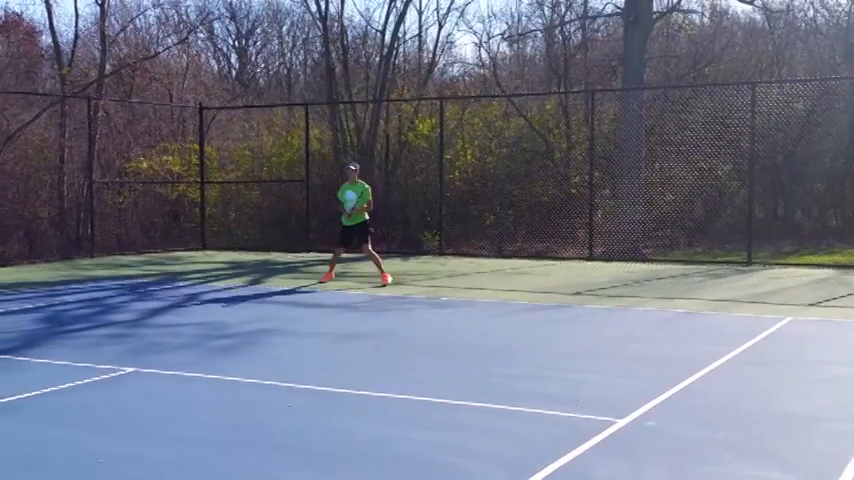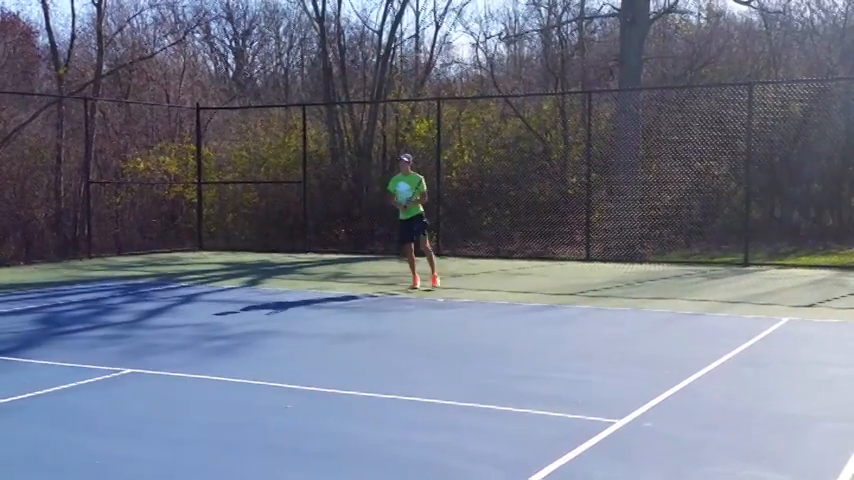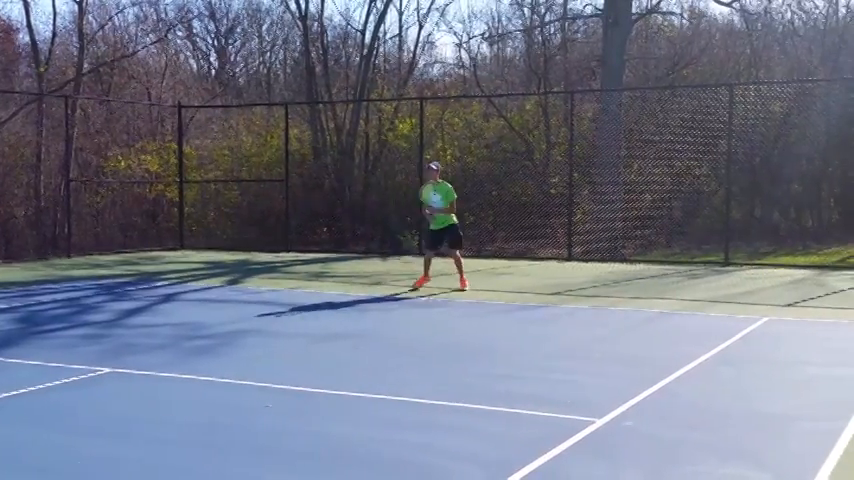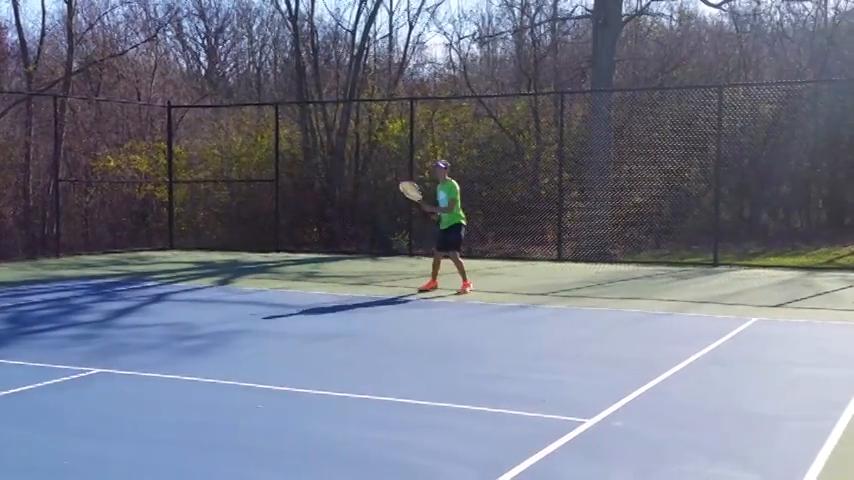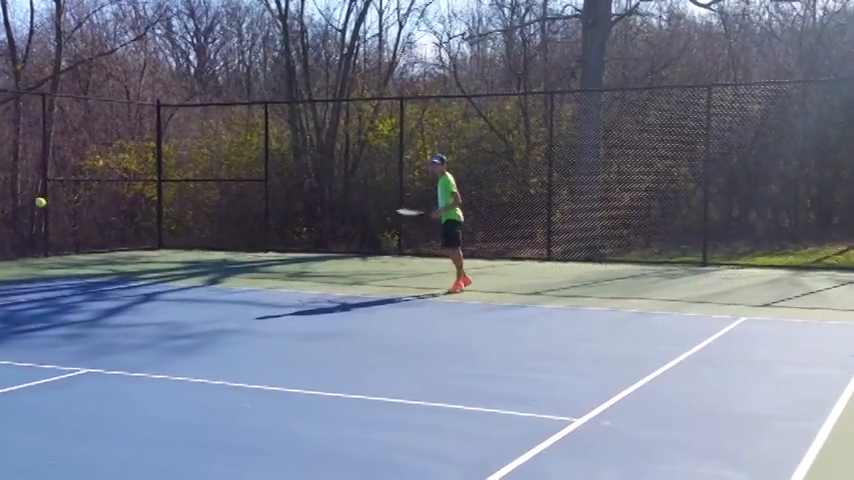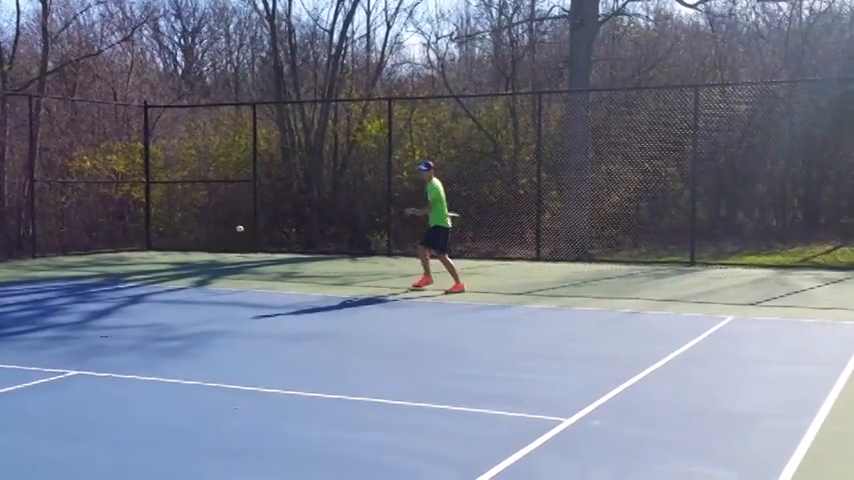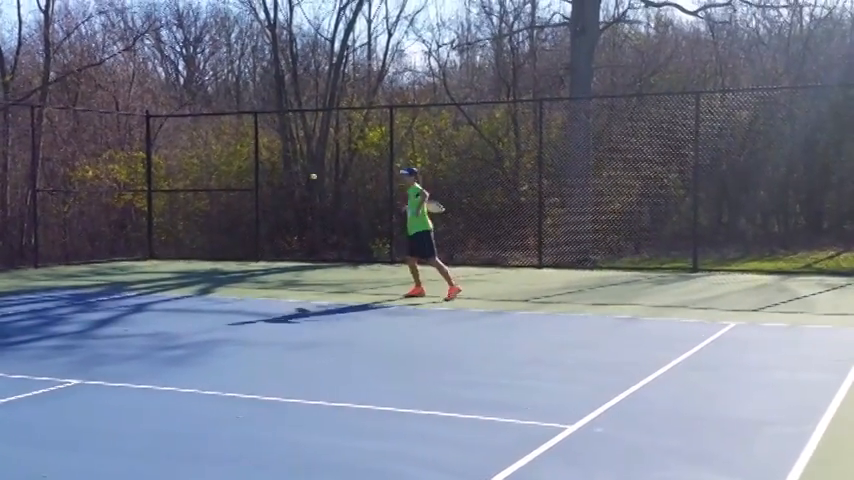
dt=0.4s
person 1, frame 1
left shoulder: (364, 187)
right shoulder: (344, 187)
left elbow: (370, 207)
left wrist: (358, 210)
right wrist: (345, 212)
left hip: (361, 222)
right hip: (347, 223)
left knee: (367, 249)
right knee: (338, 250)
left ankle: (384, 275)
right ankle: (330, 273)
person 1, frame 2
left shoulder: (418, 179)
right shoulder: (395, 179)
left elbow: (424, 198)
right elbow: (392, 199)
left wrist: (412, 203)
right wrist: (397, 205)
left hip: (417, 214)
right hip: (404, 217)
left knee: (425, 245)
right knee: (408, 248)
left ankle: (434, 275)
right ankle: (415, 277)
person 1, frame 3
left shoulder: (447, 187)
right shoulder: (425, 189)
left elbow: (453, 209)
right elbow: (425, 207)
left wrist: (437, 210)
right wrist: (428, 214)
left hip: (450, 224)
right hip: (434, 226)
left knee: (454, 253)
right knee: (428, 253)
left ankle: (463, 279)
right ankle: (425, 277)
person 1, frame 4
left shoulder: (452, 186)
right shoulder: (439, 186)
left elbow: (450, 208)
left wrist: (431, 209)
right wrist: (436, 213)
left hip: (456, 223)
right hip: (444, 225)
left knee: (453, 254)
right knee: (437, 254)
left ankle: (466, 283)
right ankle: (433, 282)
person 1, frame 5
left shoulder: (447, 179)
right shoulder: (442, 179)
left elbow: (457, 201)
left wrist: (441, 210)
right wrist: (439, 211)
left hip: (452, 219)
right hip: (447, 219)
left knee: (454, 250)
right knee: (451, 251)
left ankle: (460, 280)
right ankle: (463, 278)
person 1, frame 6
left shoulder: (432, 185)
right shoulder: (433, 184)
left elbow: (429, 209)
left wrist: (414, 211)
left hip: (440, 225)
right hip: (436, 225)
left knee: (441, 255)
right knee: (422, 249)
left ankle: (459, 284)
right ankle: (427, 277)
person 1, frame 7
left shoulder: (415, 188)
right shoulder: (412, 190)
left elbow: (425, 195)
left wrist: (418, 207)
left hip: (423, 231)
right hip: (414, 231)
left knee: (432, 260)
right knee: (410, 260)
left ankle: (453, 287)
right ankle: (419, 287)
